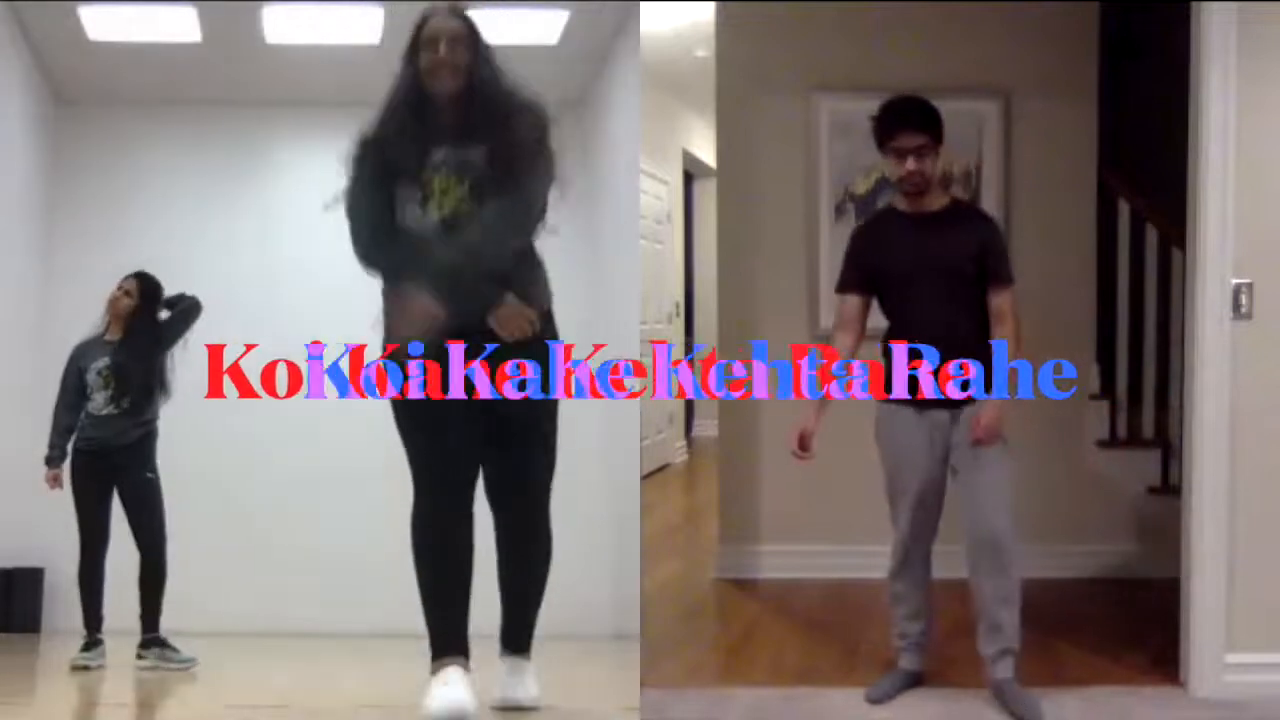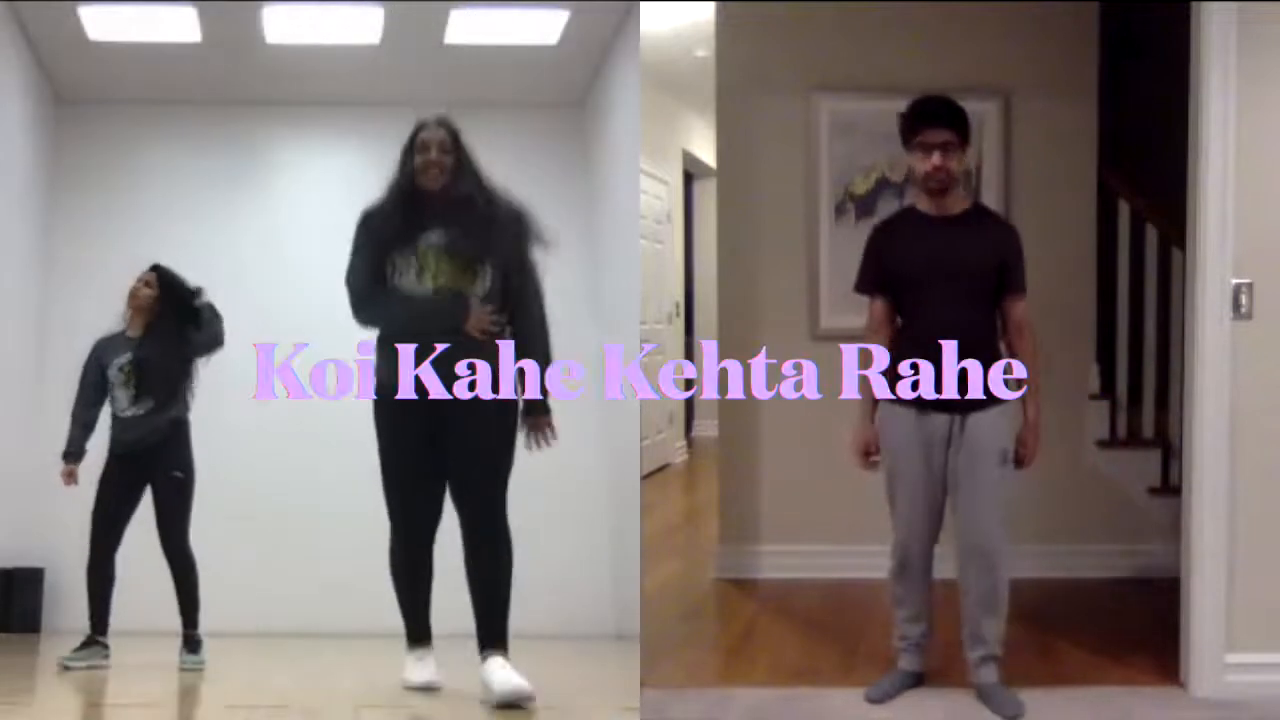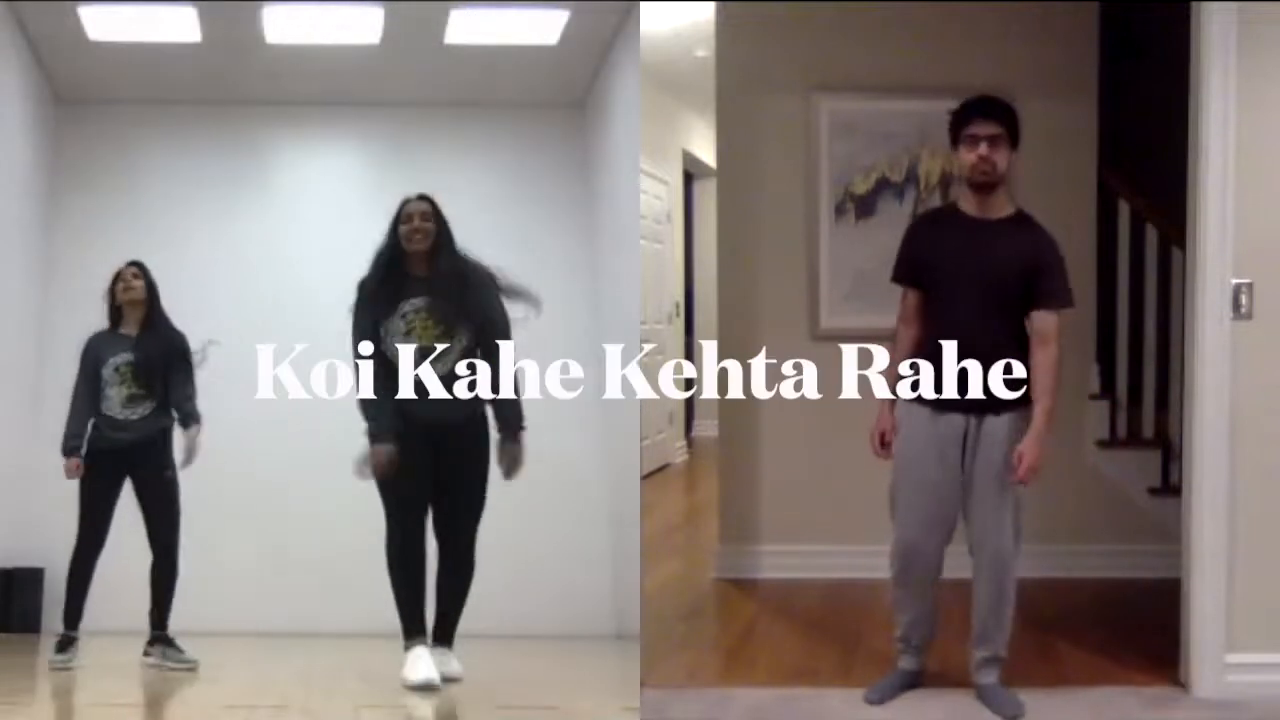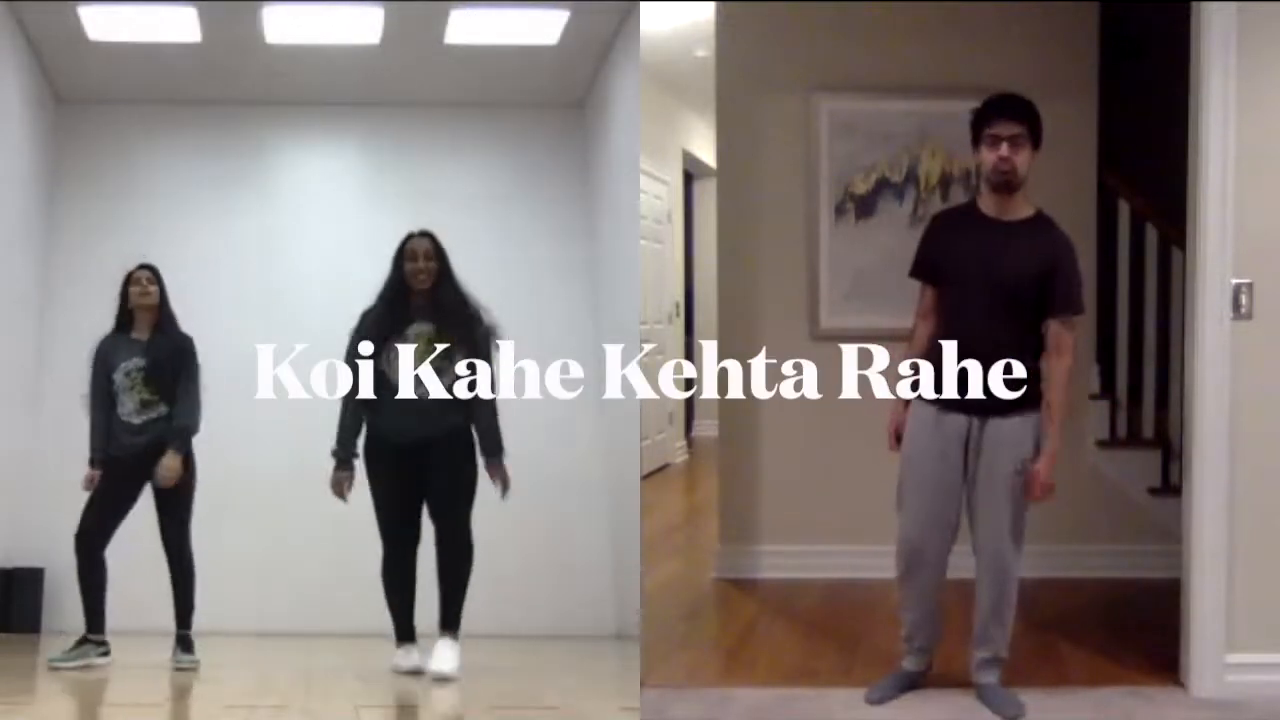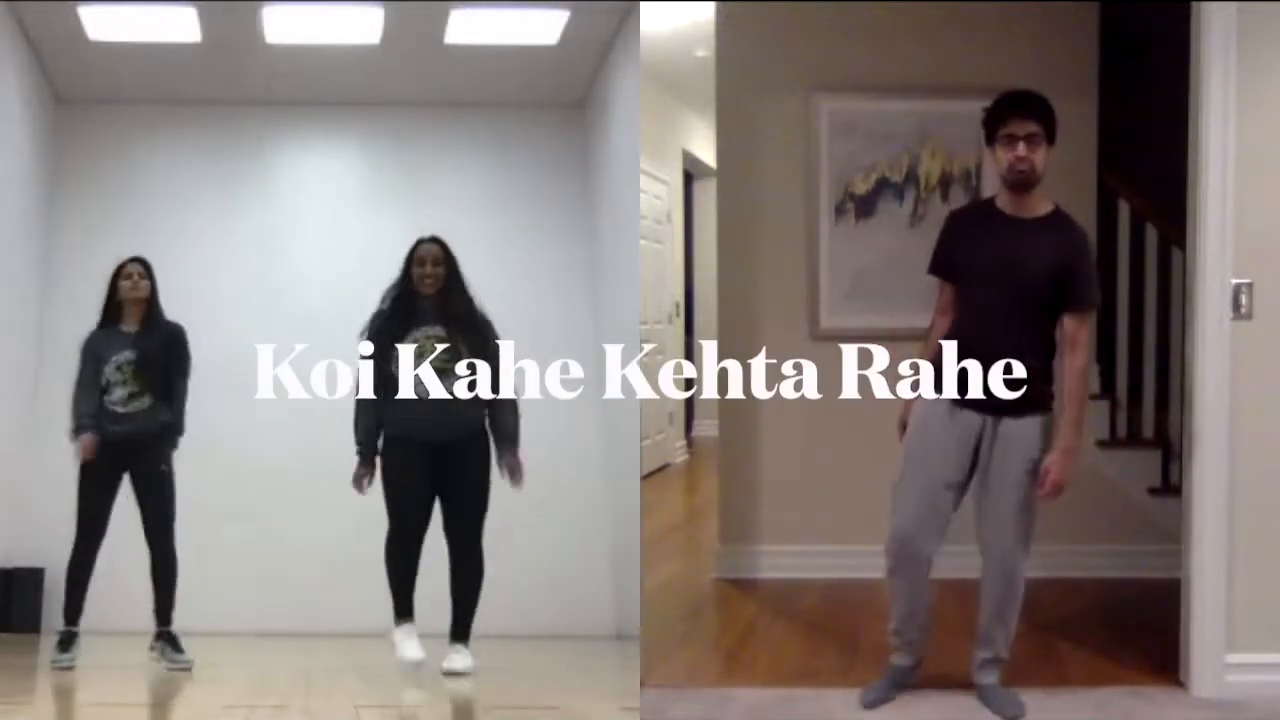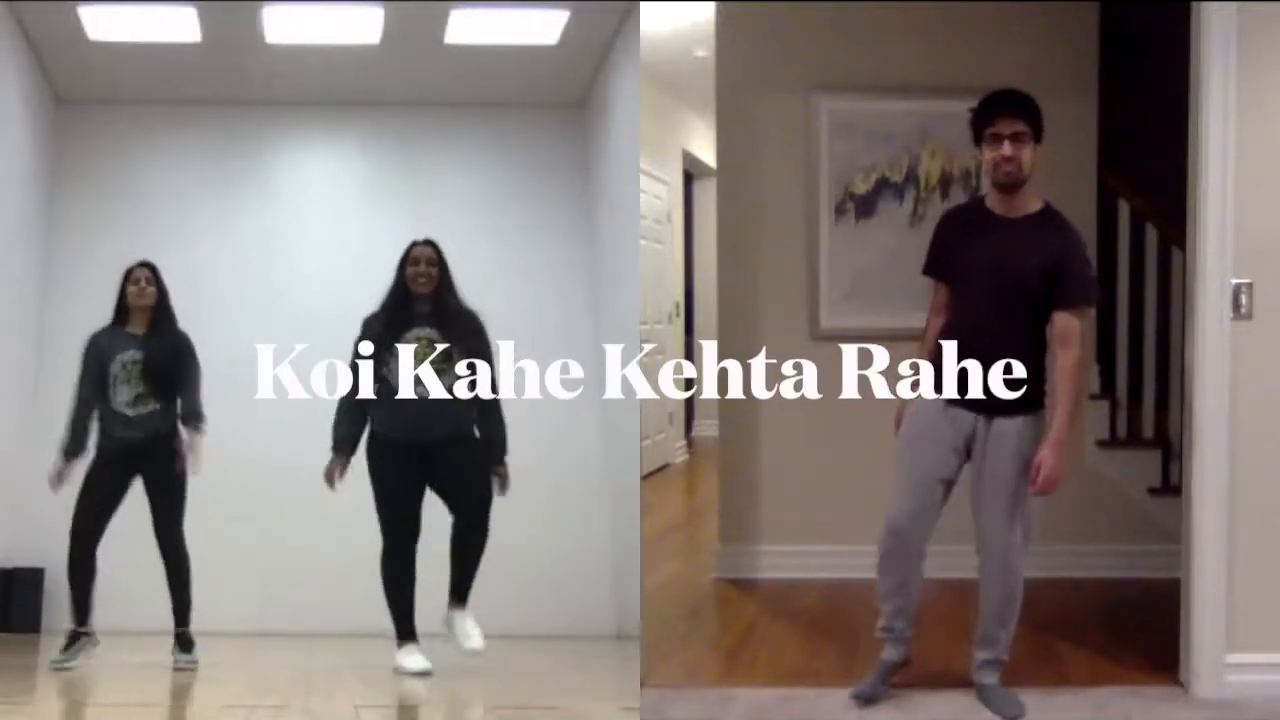
dt=0.5s
person 1, frame 1
left shoulder: (977, 227)
right shoulder: (870, 237)
left elbow: (1003, 319)
right elbow: (847, 329)
left wrist: (997, 397)
right wrist: (814, 408)
left hip: (973, 405)
right hip: (904, 409)
left knee: (992, 535)
right knee: (909, 539)
left ankle: (1002, 669)
right ankle: (909, 659)
person 1, frame 2
left shoulder: (997, 234)
right shoulder: (889, 236)
left elbow: (1018, 329)
right elbow: (879, 332)
left wrist: (1032, 415)
right wrist: (868, 417)
left hip: (984, 411)
right hip: (910, 411)
left knee: (983, 544)
right knee: (910, 543)
left ankle: (985, 668)
right ankle: (910, 658)
person 1, frame 3
left shoulder: (1035, 244)
right shoulder: (926, 231)
left elbow: (1044, 342)
right elbow: (909, 324)
left wrist: (1037, 431)
right wrist: (886, 405)
left hip: (1001, 416)
right hip: (927, 410)
left knee: (997, 550)
right knee: (913, 544)
right ankle: (909, 659)
person 1, frame 4
left shoulder: (1051, 246)
right shoulder: (945, 228)
left elbow: (1059, 353)
left wrist: (1049, 449)
right wrist: (903, 399)
left hip: (1011, 418)
right hip: (937, 409)
left knee: (999, 551)
right knee: (918, 544)
right ankle: (914, 660)
person 1, frame 5
left shoulder: (1069, 242)
right shoulder: (963, 224)
left elbow: (1075, 348)
left wrist: (1065, 443)
right wrist: (916, 393)
left hip: (1021, 418)
right hip: (948, 403)
left knee: (1005, 551)
right knee: (908, 536)
right ankle: (903, 659)
person 1, frame 6
left shoulder: (1060, 241)
right shoulder: (955, 225)
left elbow: (1067, 345)
left wrist: (1057, 440)
right wrist: (912, 390)
left hip: (1014, 415)
right hip: (941, 401)
left knee: (1003, 549)
right knee: (902, 527)
right ankle: (893, 649)
person 2, frame 1
left shoulder: (517, 128)
right shoulder: (383, 144)
left elbow: (516, 217)
right elbow: (372, 244)
left wrist: (437, 289)
right wrist: (480, 301)
left hip: (517, 335)
right hip: (422, 340)
left knee: (523, 501)
right knee: (441, 488)
left ankle: (515, 656)
person 2, frame 2
left shoulder: (495, 221)
right shoulder: (380, 224)
left elbow: (526, 310)
right elbow: (366, 304)
left wrist: (535, 400)
right wrist: (453, 314)
left hip: (483, 391)
right hip: (406, 394)
left knee: (484, 515)
right knee: (412, 523)
left ankle: (495, 656)
right ankle: (419, 647)
person 2, frame 3
left shoulder: (471, 284)
right shoulder: (375, 290)
left elbow: (498, 356)
right elbow: (367, 366)
left wrist: (511, 430)
right wrist: (380, 436)
left hip: (463, 425)
right hip: (401, 428)
left knee: (458, 539)
right knee: (404, 523)
left ankle: (444, 642)
right ankle: (415, 645)
person 2, frame 4
left shoulder: (465, 318)
right shoulder: (377, 321)
right elbow: (353, 391)
left wrist: (494, 454)
right wrist: (344, 459)
left hip: (449, 441)
right hip: (391, 447)
left knee: (454, 532)
right knee: (399, 545)
left ankle: (447, 636)
right ankle: (405, 642)
person 2, frame 5
left shoulder: (473, 325)
right shoulder: (386, 324)
left elbow: (499, 388)
right elbow: (370, 392)
left wrist: (508, 446)
right wrist: (366, 453)
left hip: (465, 446)
right hip: (406, 445)
left knee: (466, 540)
right knee: (405, 528)
left ankle: (460, 643)
right ankle: (404, 621)
person 2, frame 6
left shoulder: (465, 325)
right shoulder: (380, 327)
left elbow: (488, 391)
right elbow: (355, 389)
left wrist: (497, 452)
right wrist: (341, 449)
left hip: (452, 440)
right hip: (392, 444)
left knee: (475, 510)
right knee: (399, 540)
left ankle: (459, 606)
right ankle: (407, 643)
person 3, frame 1
left shoulder: (150, 344)
right shoulder: (84, 352)
left elbow: (191, 306)
right elbow: (66, 408)
left wrist: (156, 302)
right wrist: (54, 458)
left hip: (136, 454)
right hip: (89, 457)
left knee: (153, 546)
right knee: (92, 549)
left ankle: (151, 640)
right ankle: (93, 640)
person 3, frame 2
left shoulder: (172, 340)
right shoulder: (105, 348)
left elbow: (210, 340)
right elbow: (87, 404)
left wrist: (202, 305)
right wrist: (73, 454)
left hip: (169, 451)
right hip: (123, 455)
left knee: (175, 546)
right knee: (101, 545)
left ankle: (191, 639)
right ankle: (97, 640)
person 3, frame 3
left shoulder: (168, 342)
right shoulder: (98, 344)
left elbow: (180, 393)
right elbow: (79, 400)
left wrist: (192, 424)
right wrist: (73, 450)
left hip: (153, 451)
right hip: (103, 452)
left knee: (165, 545)
right knee: (89, 545)
left ankle: (159, 638)
right ankle: (68, 637)
person 3, frame 4
left shoulder: (178, 344)
right shoulder: (109, 347)
left elbow: (188, 402)
right elbow: (99, 406)
left wrist: (176, 450)
right wrist: (96, 461)
left hip: (168, 455)
right hip: (121, 458)
left knee: (177, 546)
right knee: (88, 539)
left ankle: (183, 639)
right ankle: (96, 640)
person 3, frame 5
left shoulder: (171, 336)
right shoulder: (98, 340)
left elbow: (177, 393)
right elbow: (86, 391)
left wrist: (171, 441)
right wrist: (83, 433)
left hip: (151, 447)
right hip: (104, 448)
left knee: (161, 538)
right knee: (88, 538)
left ankle: (165, 635)
right ankle: (69, 634)
person 3, frame 6
left shoulder: (176, 342)
right shoulder: (102, 341)
left elbow: (190, 391)
right elbow: (87, 400)
left wrist: (193, 429)
right wrist: (68, 453)
left hip: (162, 451)
right hip: (114, 452)
left knee: (171, 542)
right knee: (82, 536)
left ankle: (183, 639)
right ankle: (80, 632)
